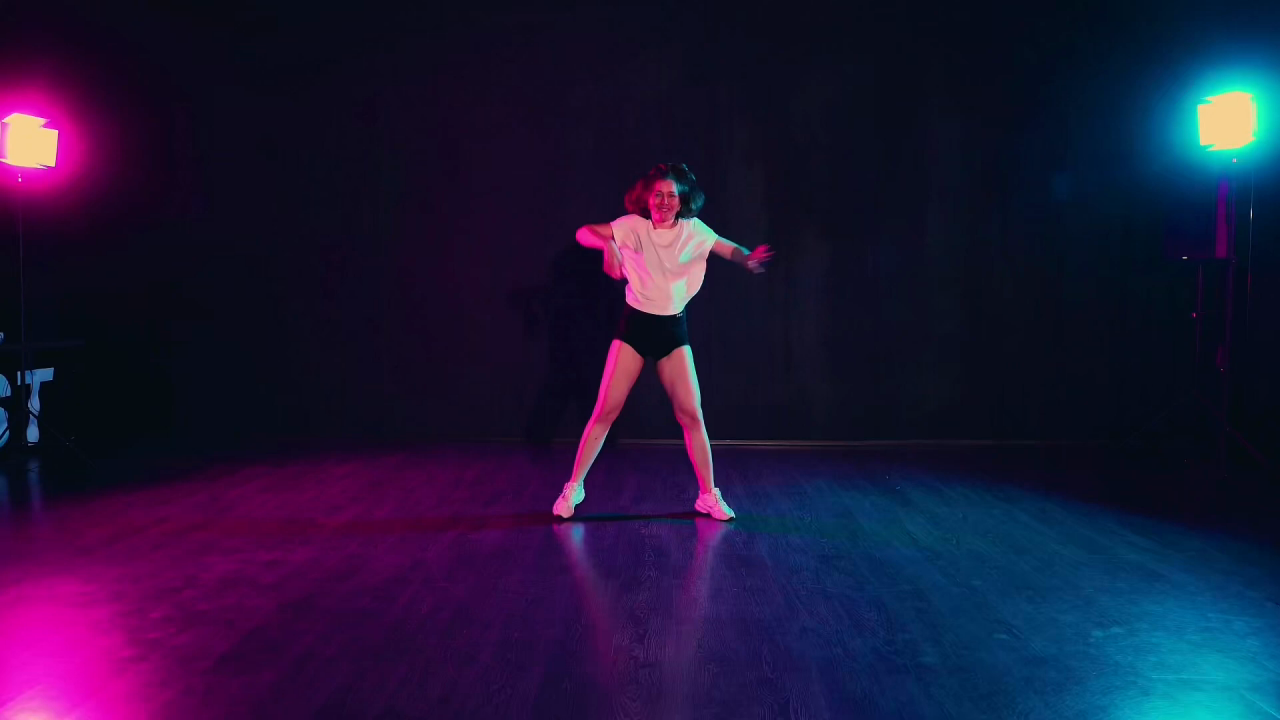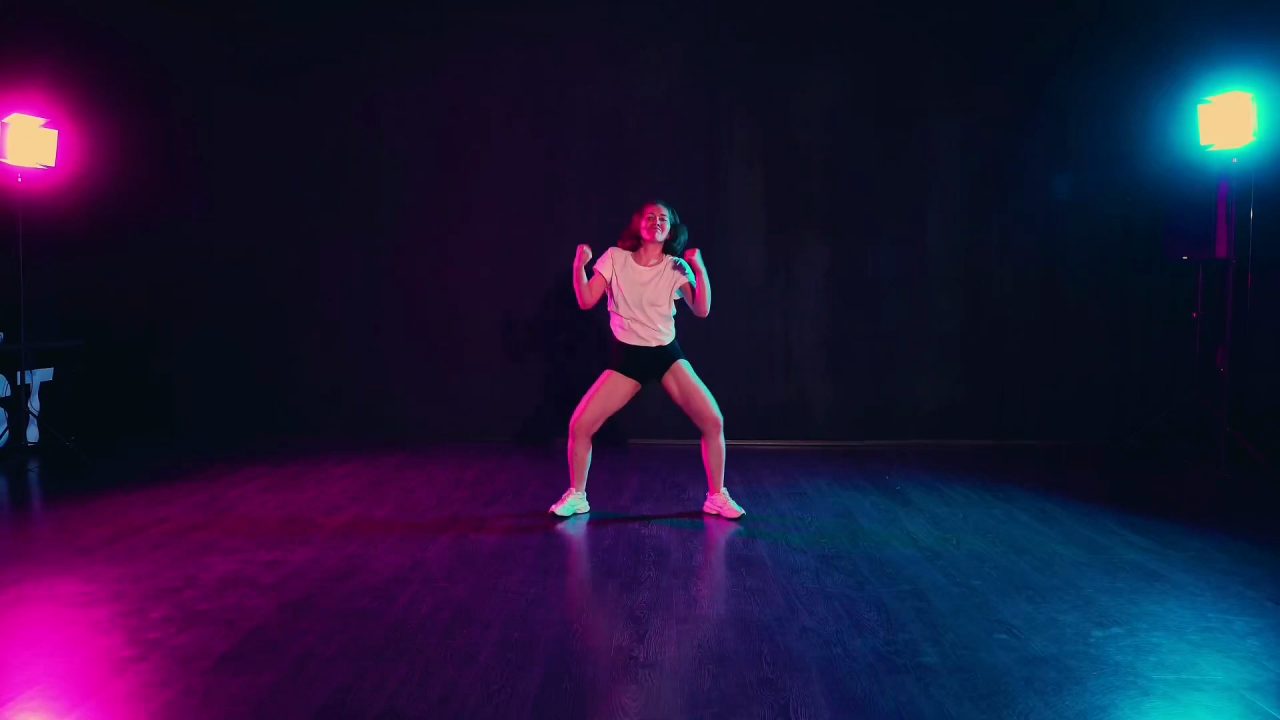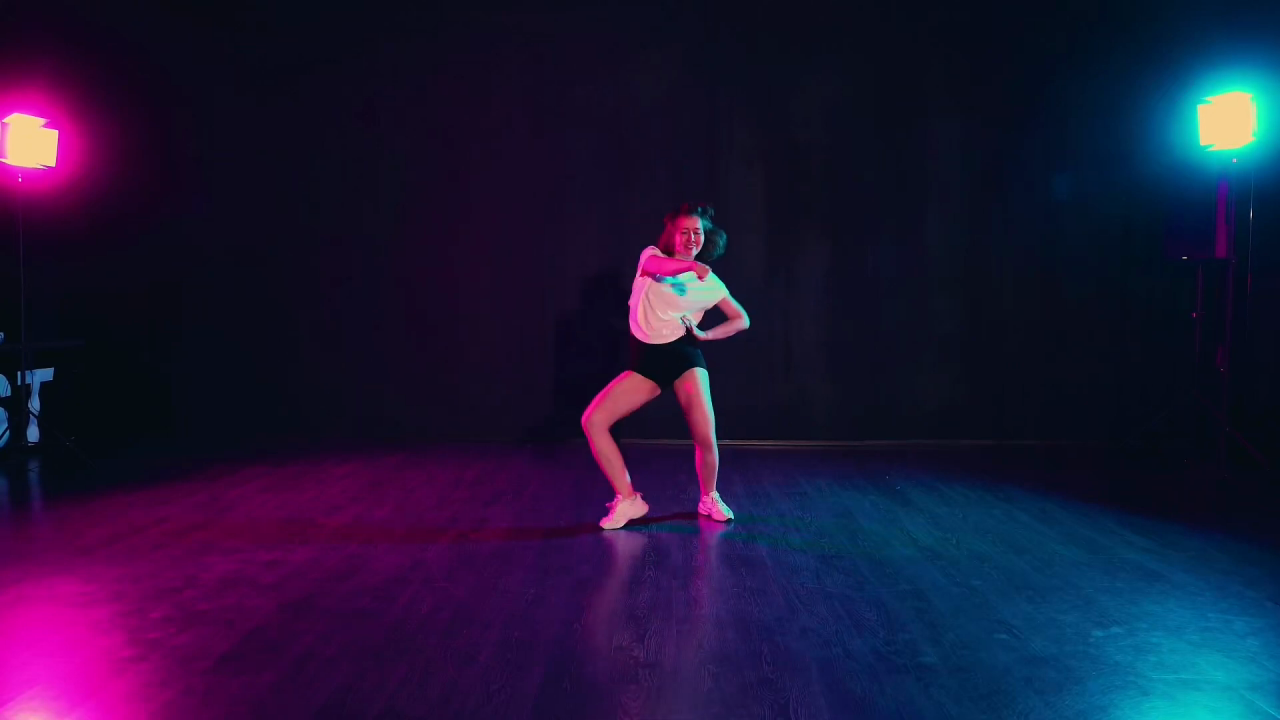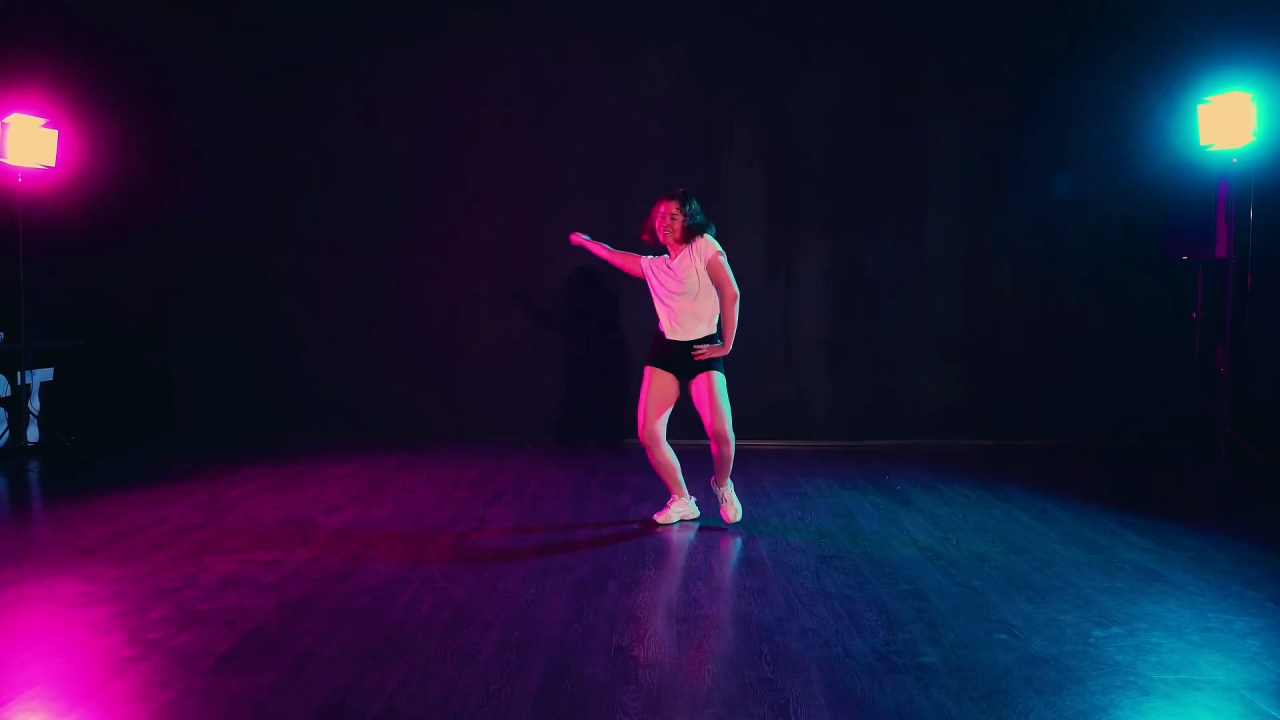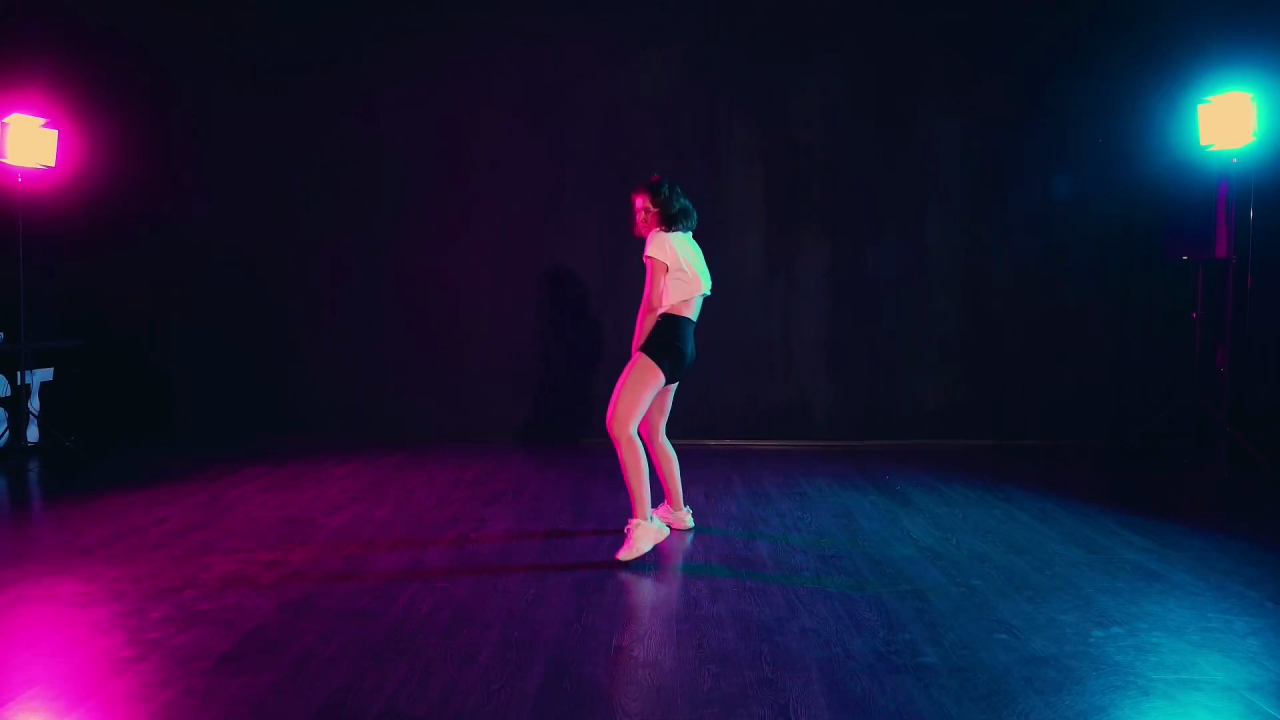
dt=1s
person 1, frame 1
left shoulder: (691, 230)
right shoulder: (630, 226)
left elbow: (730, 249)
right elbow: (584, 233)
left wrist: (750, 258)
right wrist: (606, 242)
left hip: (671, 330)
right hip: (633, 327)
left knee: (692, 415)
right knee: (606, 411)
left ankle: (708, 495)
right ankle: (574, 487)
person 1, frame 2
left shoulder: (677, 268)
right shoulder: (614, 258)
left elbow: (702, 310)
right elbow: (585, 301)
left wrist: (699, 269)
right wrist: (579, 265)
left hip: (666, 356)
right hip: (627, 358)
left knee: (712, 421)
right knee: (580, 424)
left ankle: (717, 496)
right ankle: (576, 494)
person 1, frame 3
left shoulder: (710, 282)
right shoulder: (651, 256)
left elbow: (742, 320)
right elbow: (659, 268)
left wrist: (705, 335)
right wrist: (687, 265)
left hip: (683, 354)
right hip: (645, 359)
left knee: (705, 437)
right knee: (592, 421)
left ankle: (710, 498)
right ankle: (627, 499)
person 1, frame 4
left shoulder: (703, 245)
right shoulder: (653, 265)
left elbow: (731, 294)
right elbow: (615, 258)
left wrist: (727, 344)
right wrist: (584, 241)
left hip: (704, 353)
right hip: (663, 352)
left knee: (721, 431)
right knee: (649, 434)
left ankle: (723, 485)
right ankle: (681, 499)
person 1, frame 5
left shoulder: (660, 241)
right shoulder: (686, 242)
left elbow: (652, 303)
left wrist: (638, 343)
right wrist: (646, 342)
left hip: (665, 340)
right hip: (682, 344)
left knee: (619, 425)
right knee: (650, 430)
left ankle: (644, 524)
right ankle: (676, 510)
